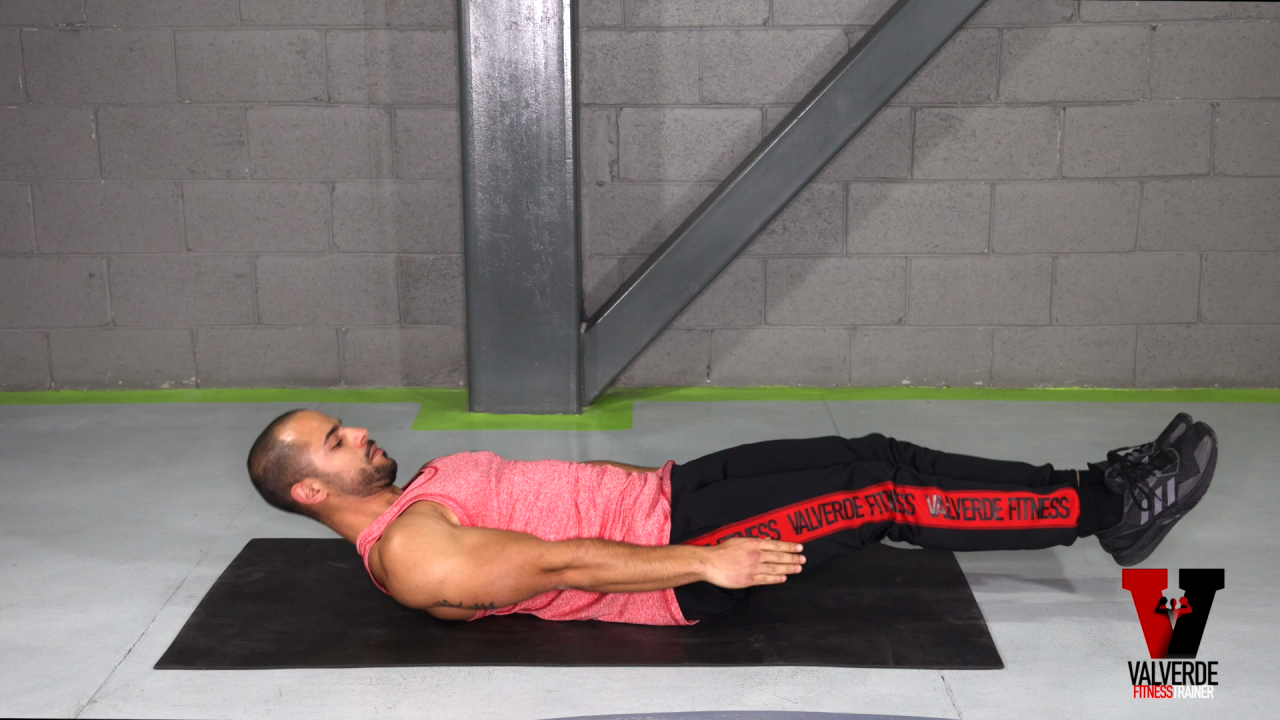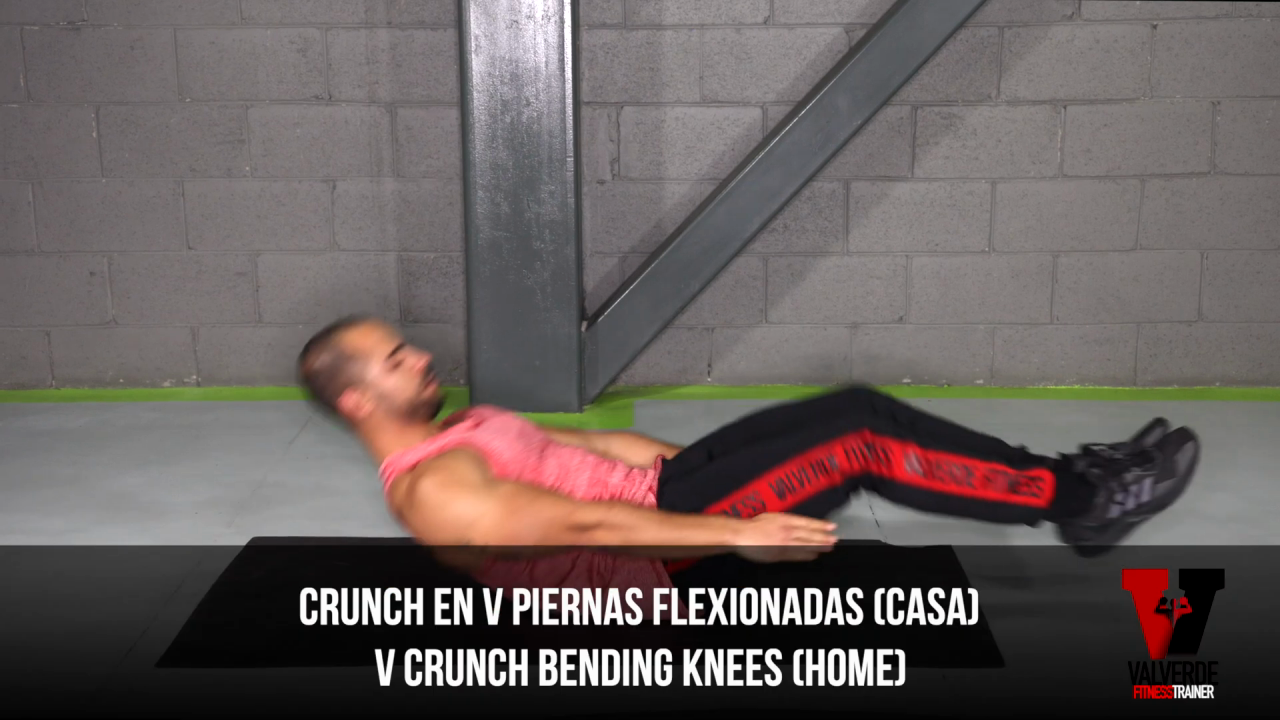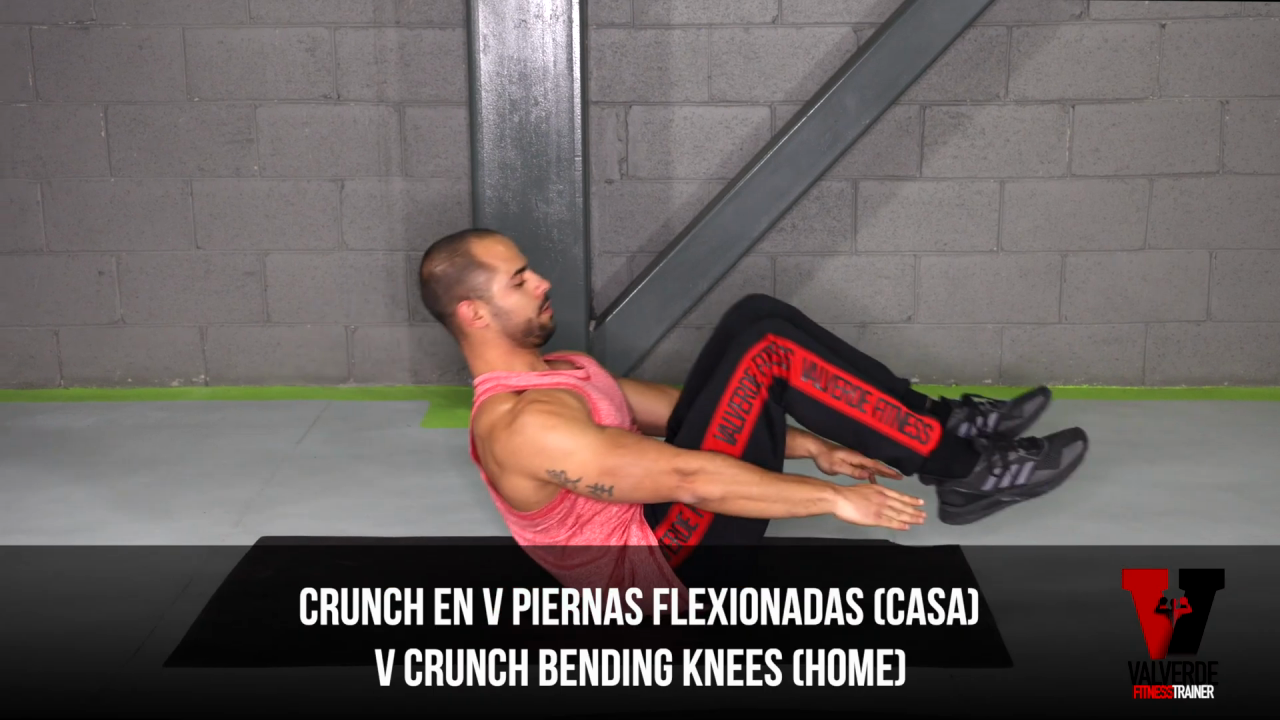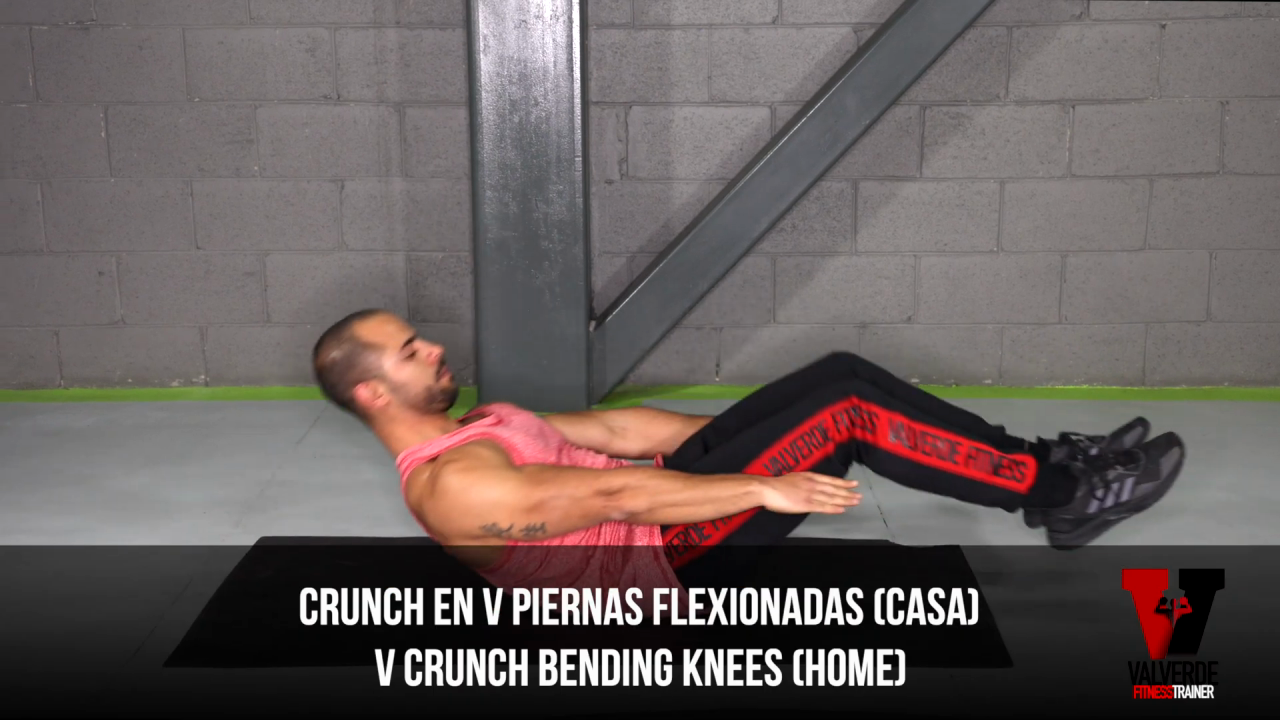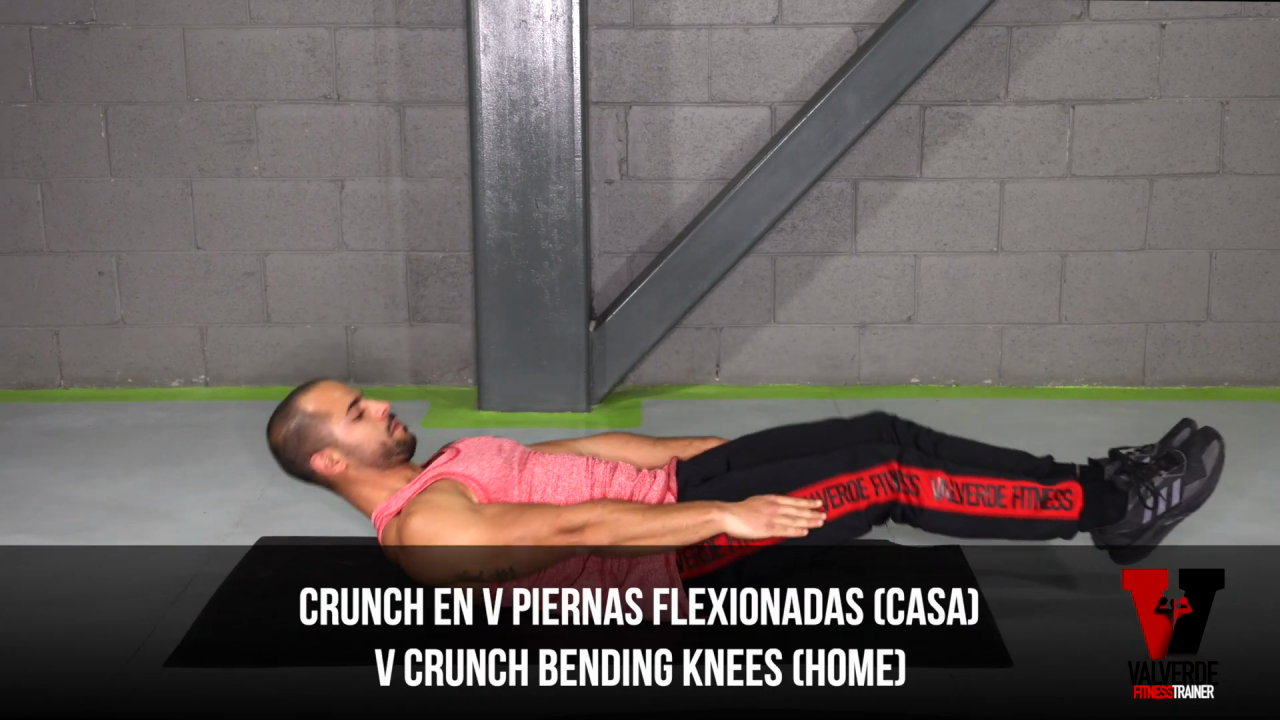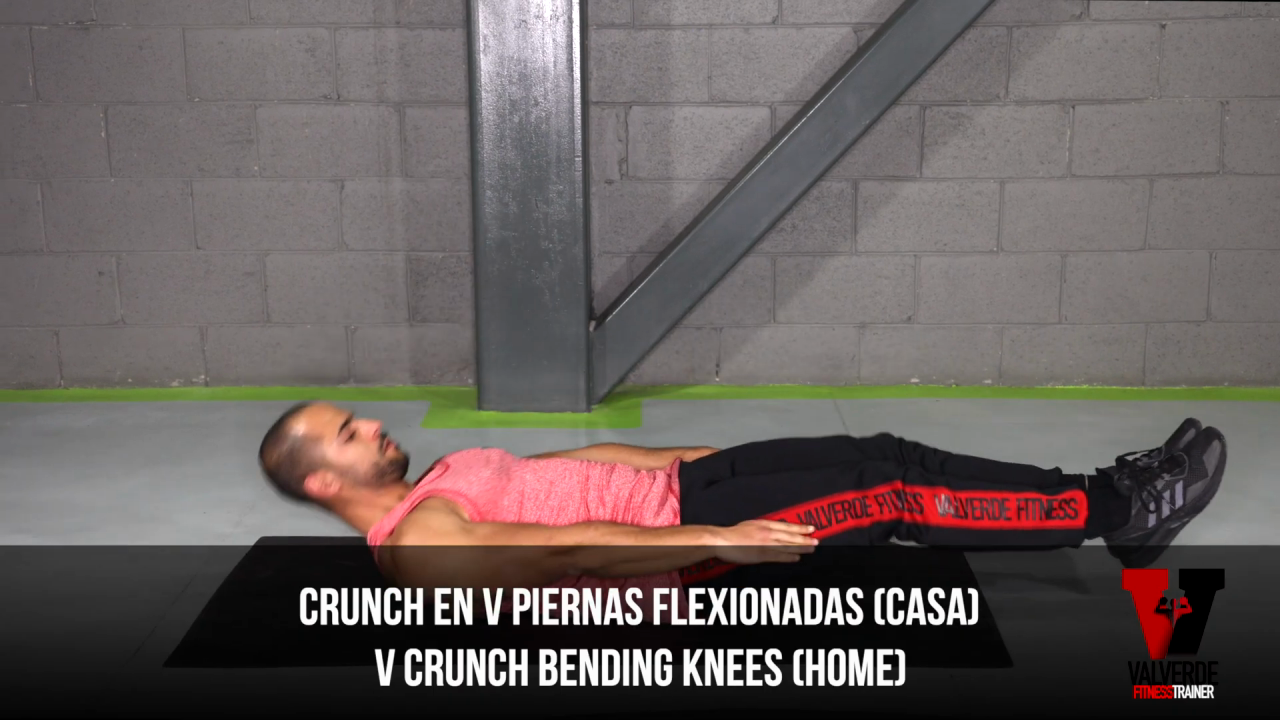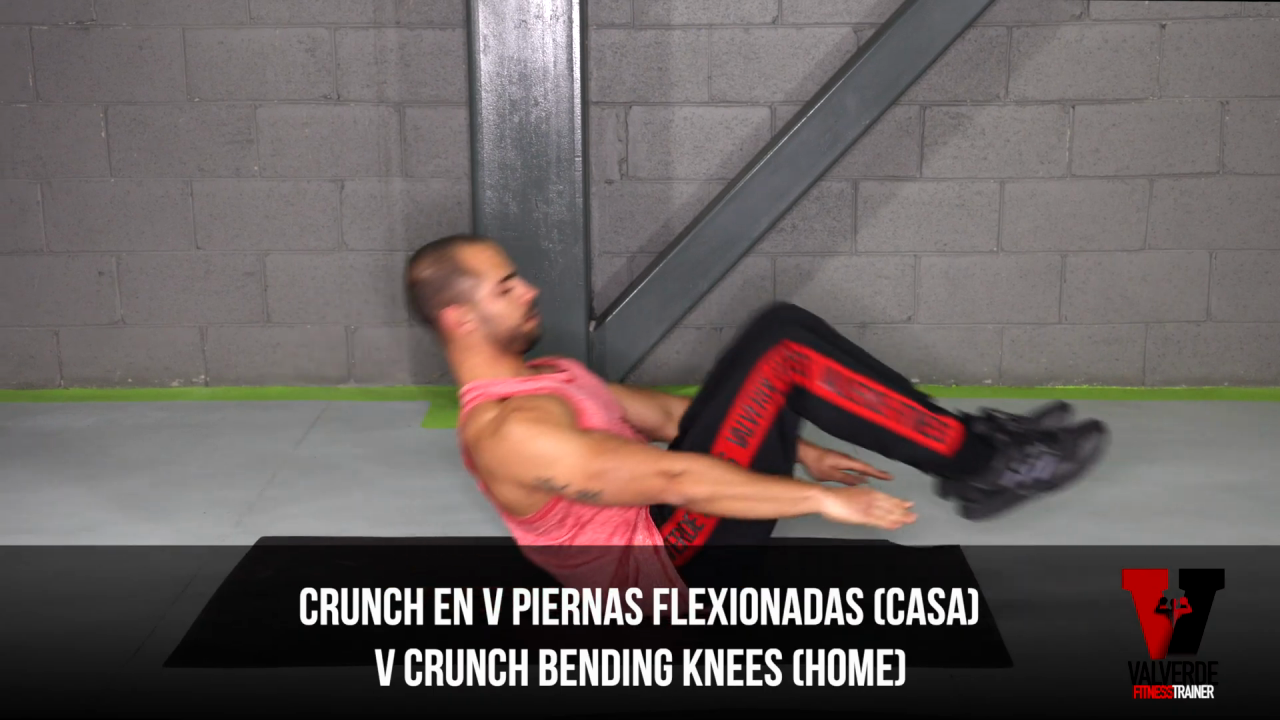
dt=0.5s
person 1, frame 1
left shoulder: (429, 490)
right shoulder: (406, 556)
right elbow: (556, 568)
left wrist: (676, 519)
right wrist: (705, 562)
left hip: (665, 491)
right hip: (672, 562)
left knee: (870, 457)
right knee: (878, 494)
left ankle: (1098, 487)
right ankle: (1108, 512)
person 1, frame 2
left shoulder: (458, 433)
right shoulder: (432, 494)
left elbow: (590, 446)
right elbow: (584, 526)
left wrist: (701, 465)
right wrist: (735, 535)
left hip: (662, 490)
right hip: (662, 562)
left knee: (854, 409)
right knee: (860, 440)
left ankle: (1072, 481)
right ankle: (1077, 502)
person 1, frame 3
left shoulder: (543, 370)
right shoulder: (522, 428)
left elbow: (669, 408)
right elbow: (681, 475)
left wrist: (804, 439)
right wrist: (833, 497)
left hip: (667, 522)
right hip: (668, 563)
left knee: (760, 322)
right knee: (768, 345)
left ankle: (951, 430)
right ankle: (960, 469)
person 1, frame 4
left shoulder: (470, 431)
right shoulder: (452, 488)
left elbow: (611, 430)
right elbow: (609, 499)
left wrist: (753, 434)
right wrist: (761, 488)
left hip: (658, 507)
right hip: (665, 556)
left knee: (839, 379)
right knee: (847, 416)
left ankle: (1043, 466)
right ankle: (1060, 495)
person 1, frame 5
left shoulder: (444, 471)
right shoulder: (422, 532)
left elbow: (586, 449)
right elbow: (576, 533)
left wrist: (708, 449)
right wrist: (724, 517)
left hip: (675, 483)
right hip: (675, 549)
left knee: (877, 432)
right knee: (886, 479)
left ankle: (1101, 488)
right ankle: (1114, 508)
person 1, frame 6
left shoulder: (440, 485)
right shoulder: (417, 543)
left elbow: (571, 462)
right elbow: (568, 550)
left wrist: (679, 459)
right wrist: (718, 540)
left hip: (675, 484)
right hip: (677, 537)
left knee: (881, 456)
right knee: (890, 499)
left ankle: (1104, 498)
right ankle: (1115, 516)
person 1, frame 7
left shoulder: (531, 378)
right shoulder: (510, 434)
left elbow: (658, 416)
right elbow: (673, 479)
left wrist: (808, 453)
right wrist: (821, 499)
left hip: (672, 529)
right hip: (671, 563)
left knee: (781, 333)
right knee: (783, 351)
left ankle: (971, 449)
right ankle: (977, 464)
